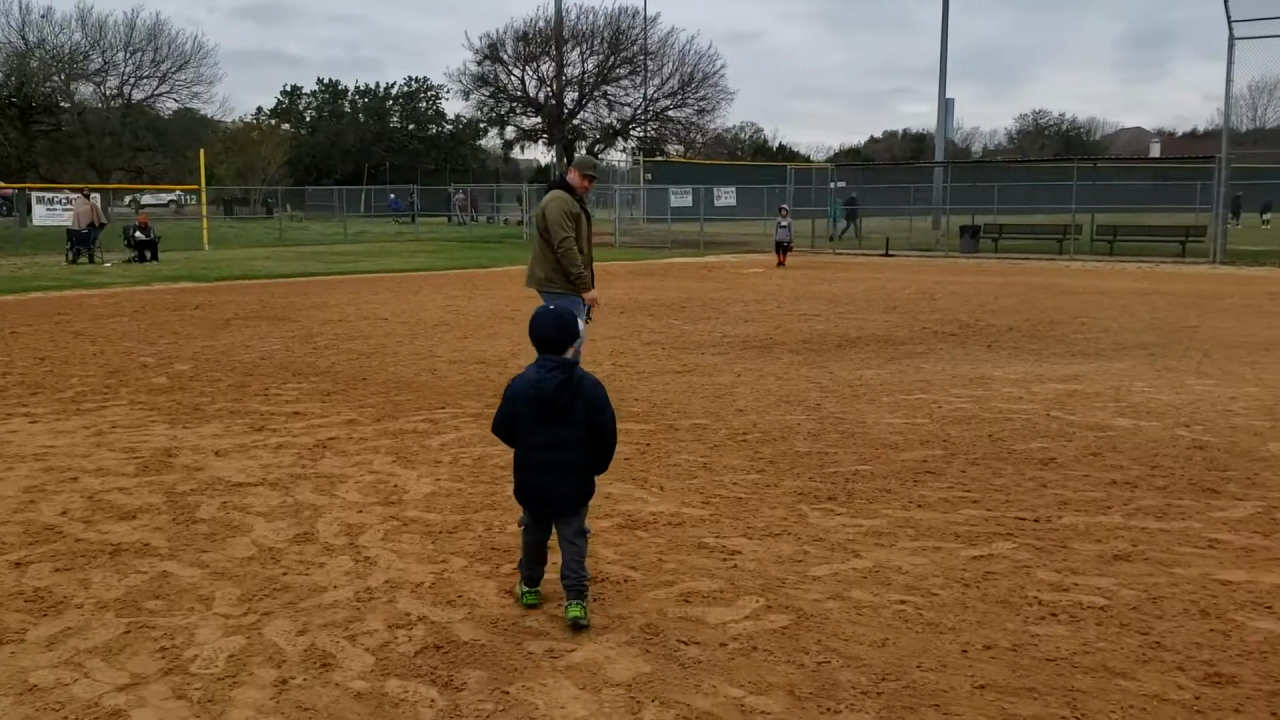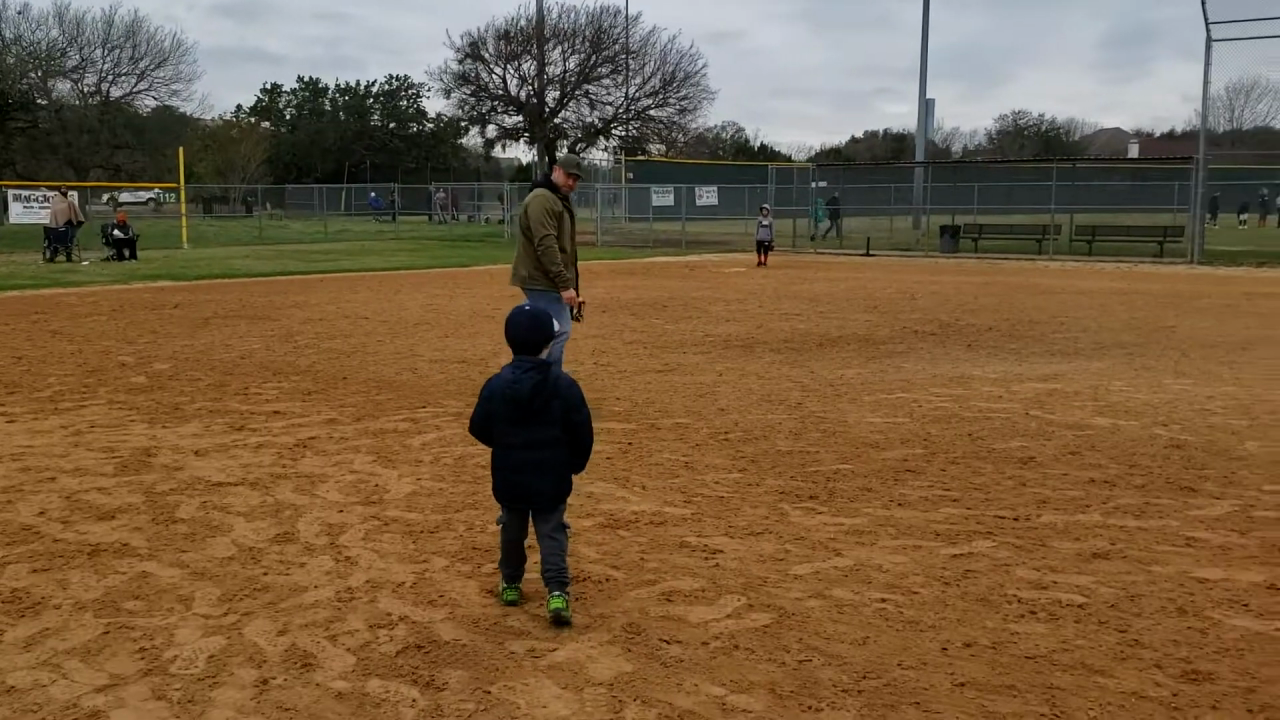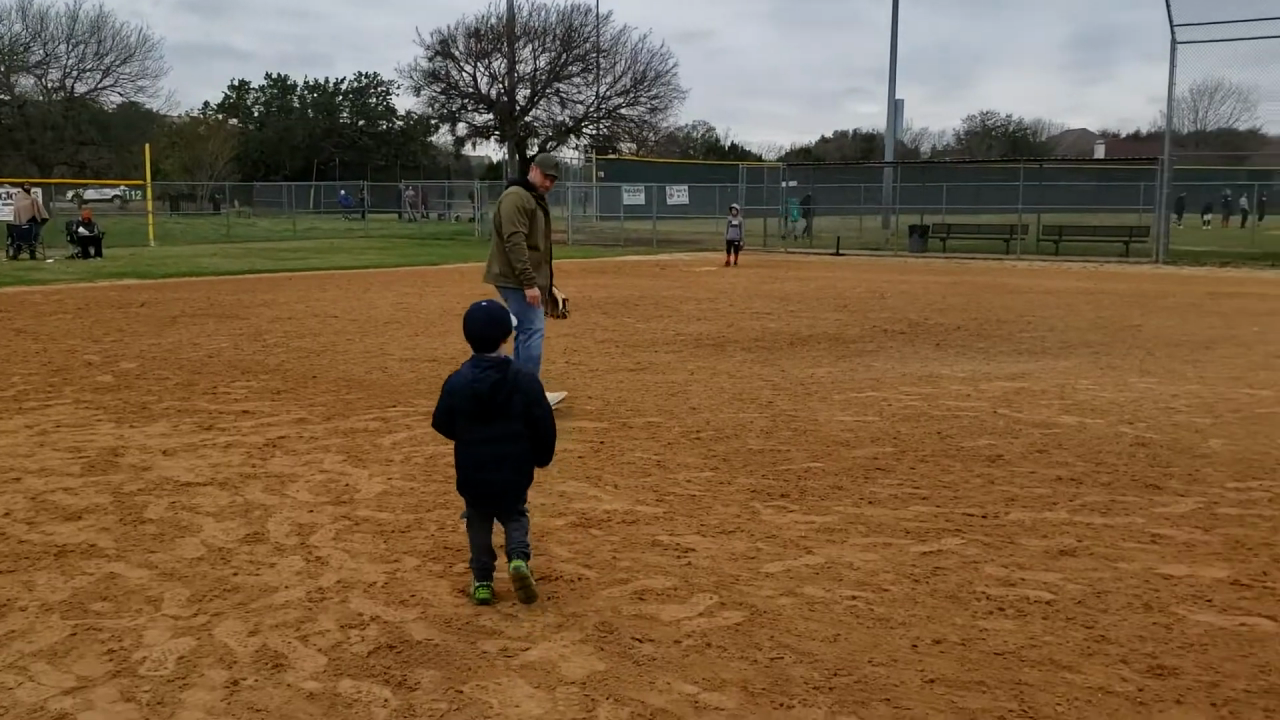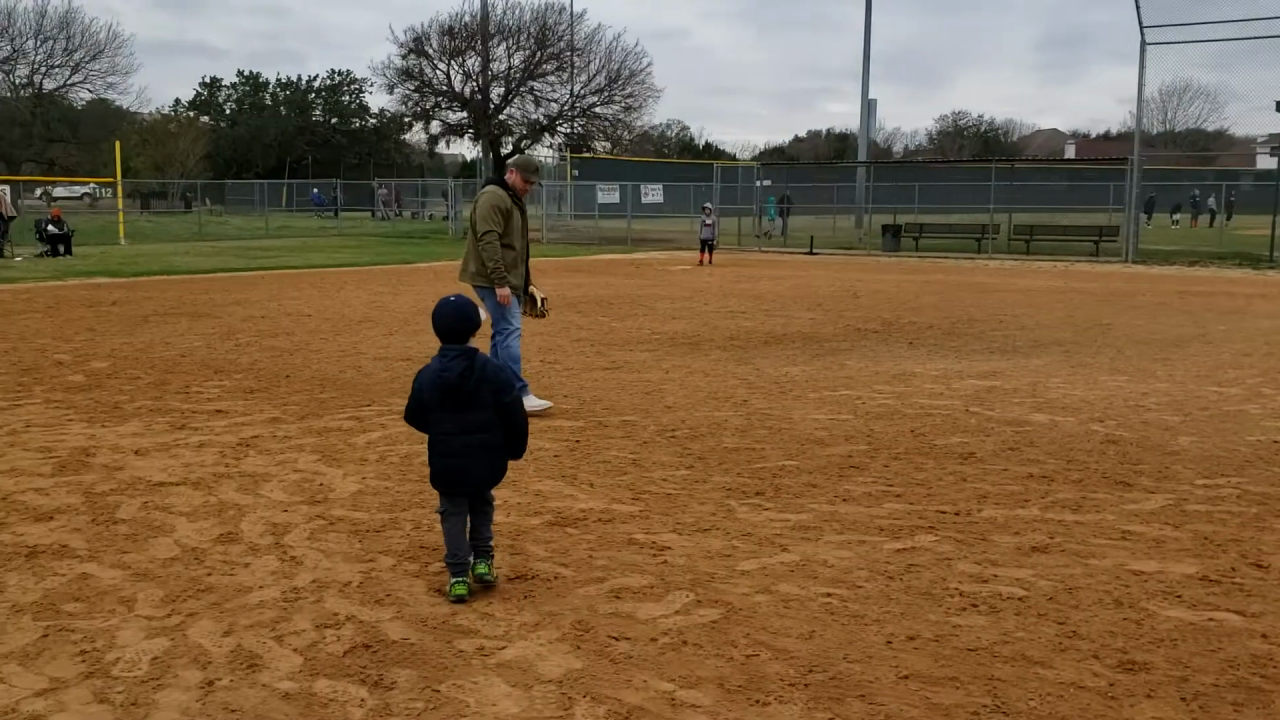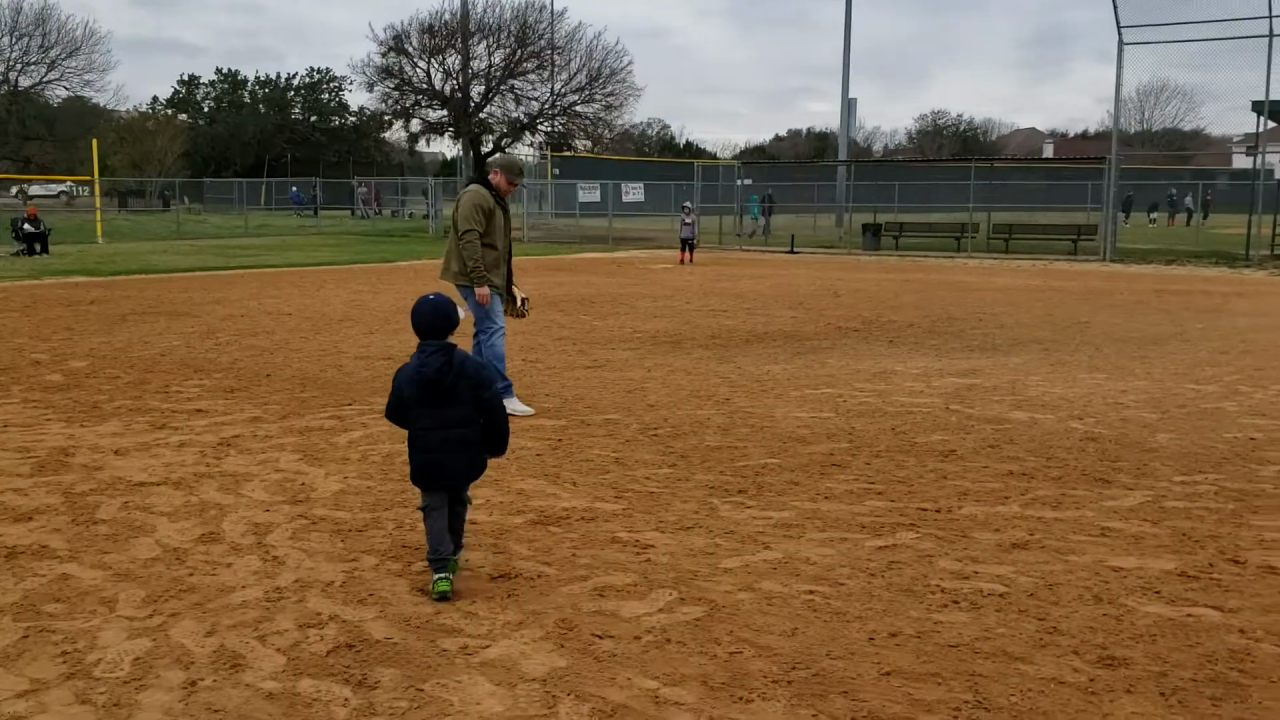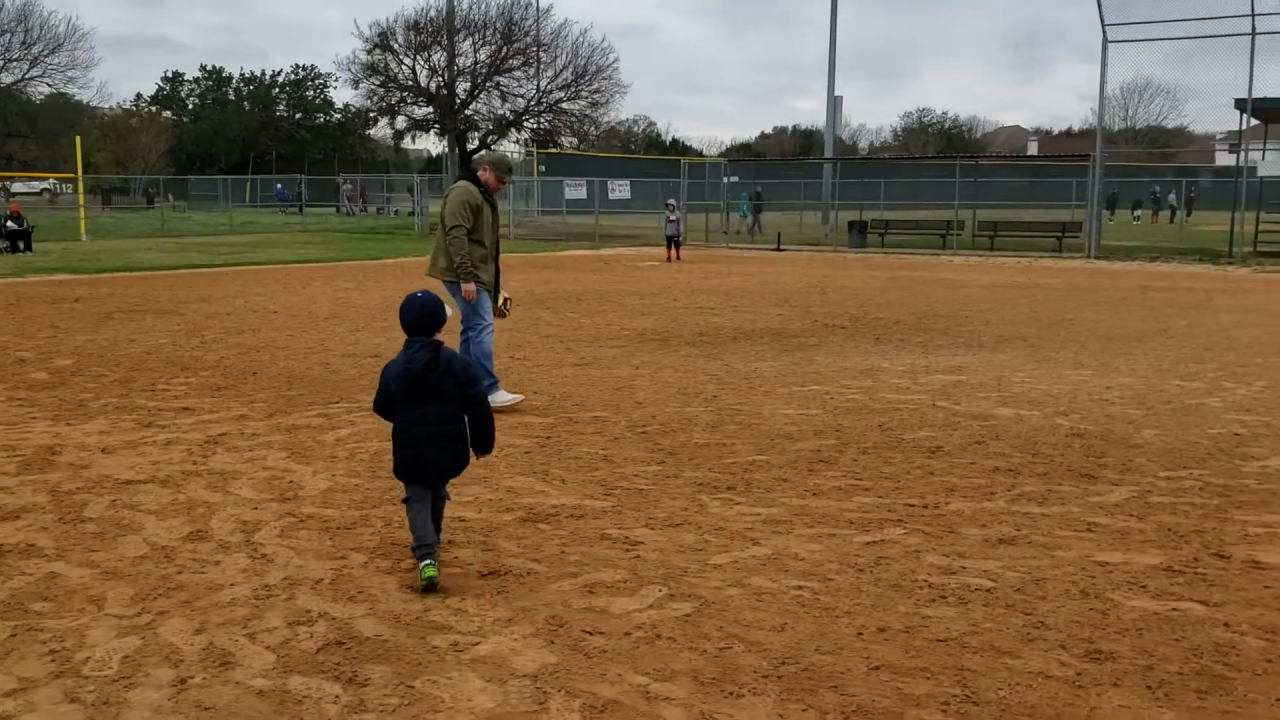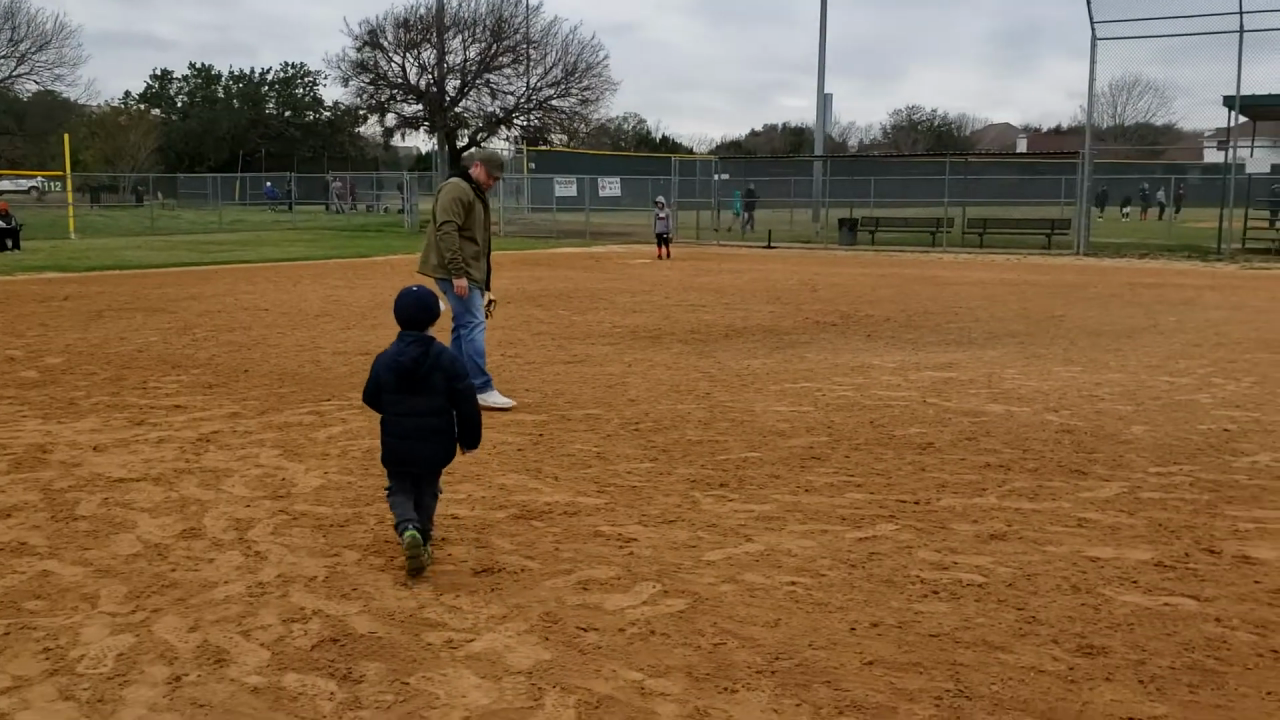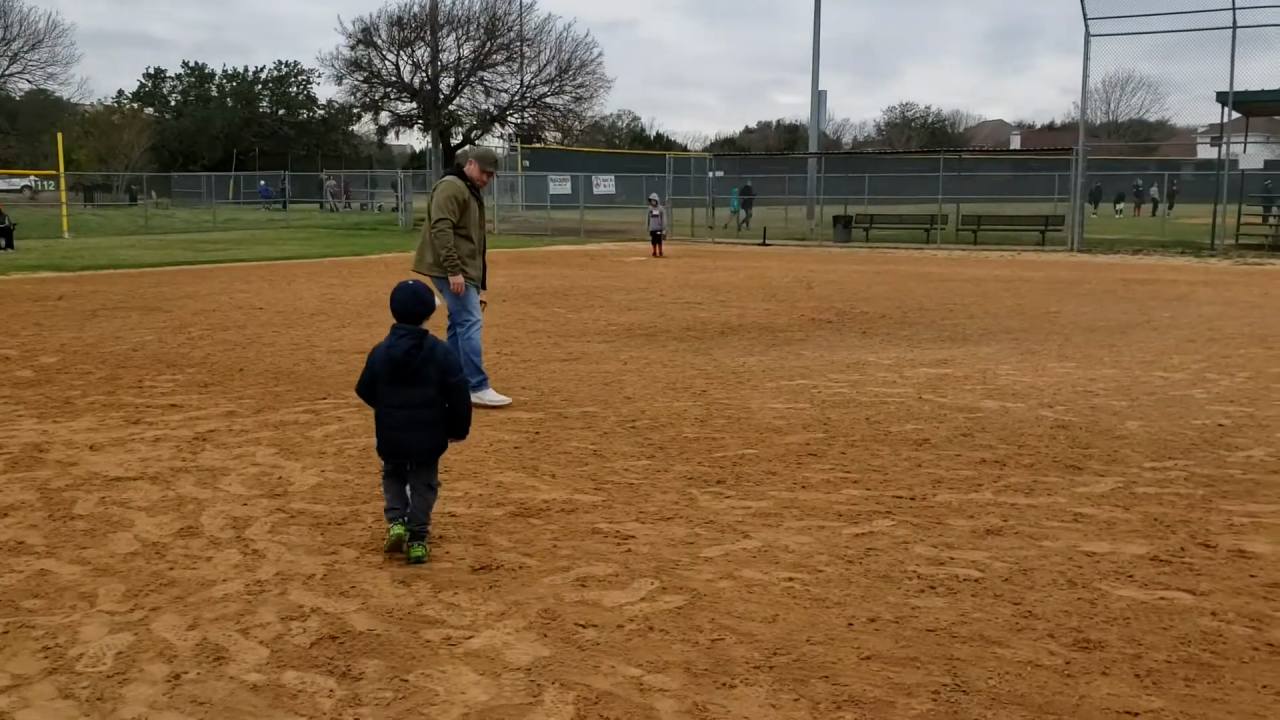
dt=0.1s
person 1, frame 1
left shoulder: (520, 385)
right shoulder: (588, 385)
left elbow: (502, 428)
right elbow: (605, 433)
right wrist: (598, 465)
left hip: (532, 478)
right hip: (574, 479)
left knee: (535, 531)
right knee: (573, 537)
left ankle: (530, 586)
right ankle: (576, 601)
person 1, frame 2
left shoulder: (496, 385)
right shoulder: (564, 385)
left elbow: (479, 428)
right elbow: (581, 432)
right wrist: (575, 464)
left hip: (510, 476)
right hip: (551, 477)
left knee: (513, 527)
right knee: (552, 532)
left ankle: (511, 583)
right ankle: (557, 593)
person 1, frame 3
left shoulder: (457, 381)
right shoulder: (524, 379)
left elbow: (442, 424)
right elbow: (543, 425)
right wrist: (541, 457)
left hip: (473, 470)
right hip: (513, 469)
left knee: (479, 521)
right knee: (515, 516)
left ankle: (483, 581)
right ankle: (519, 563)
person 1, frame 4
left shoulder: (427, 375)
right shoulder: (494, 371)
left elbow: (414, 418)
right elbow: (514, 416)
right wrist: (513, 450)
left hip: (446, 462)
right hip: (486, 459)
left knee: (453, 514)
right knee: (481, 505)
left ankle: (459, 576)
right ankle: (481, 562)
person 1, frame 5
left shoulder: (406, 372)
right shoulder: (472, 367)
left elbow: (394, 414)
right elbow: (493, 412)
right wrist: (496, 445)
left hip: (426, 458)
right hip: (465, 455)
left knee: (436, 510)
right knee: (457, 502)
left ankle: (442, 573)
right ankle: (452, 554)
person 1, frame 6
left shoulder: (394, 368)
right shoulder: (458, 364)
left elbow: (382, 408)
right elbow: (478, 409)
right wrist: (482, 443)
left hip: (410, 452)
right hip: (447, 450)
left knee: (418, 502)
right knee: (436, 496)
left ankle: (427, 559)
right ankle: (430, 549)
person 1, frame 7
left shoulder: (385, 360)
right shoulder: (447, 359)
left elbow: (372, 399)
right elbow: (466, 403)
right wrist: (469, 439)
left hip: (397, 444)
right hip: (435, 444)
left knee: (399, 491)
right knee: (427, 491)
left ankle: (409, 531)
right ankle: (422, 541)
person 1, frame 8
left shoulder: (380, 352)
right shoulder: (440, 352)
left elbow: (365, 391)
right elbow: (458, 396)
right wrist: (458, 430)
left hip: (392, 435)
right hip: (429, 435)
left knee: (394, 477)
right knee: (424, 483)
left ankle: (397, 525)
right ankle: (418, 539)
person 2, frame 1
left shoulder: (575, 202)
right shoulder: (558, 201)
right elbow: (565, 247)
left wrist: (586, 285)
right wrist: (586, 287)
left hip: (569, 283)
right hip: (560, 284)
person 2, frame 2
left shoulder: (561, 201)
right shoulder: (541, 199)
right elbow: (546, 245)
left wrist: (568, 284)
right wrist: (565, 285)
left hip: (552, 282)
right hip: (542, 281)
left knee: (557, 333)
right knee: (557, 333)
person 2, frame 3
left shoulder: (538, 201)
right shoulder: (515, 197)
right elbow: (515, 243)
left wrist: (546, 282)
right wrist: (530, 283)
left hip: (531, 280)
right hip: (517, 281)
left knee: (529, 332)
right knee: (533, 331)
person 2, frame 4
left shoulder: (514, 200)
right shoulder: (492, 197)
right elbow: (488, 242)
left wrist: (525, 282)
right wrist: (501, 282)
left hip: (510, 280)
right hip: (494, 279)
left knee: (504, 332)
right knee: (509, 330)
right ankle: (518, 395)
person 2, frame 5
left shoulder: (497, 200)
right shoulder: (475, 196)
right elbow: (469, 241)
left wrist: (508, 284)
right wrist: (480, 282)
left hip: (492, 279)
right hip: (477, 279)
left knee: (486, 331)
right knee: (493, 330)
right ankle: (504, 396)
person 2, frame 6
left shoulder: (485, 197)
right shoulder: (463, 193)
right elbow: (456, 237)
left wrist: (494, 283)
right wrist: (466, 278)
left hip: (479, 275)
right hip: (465, 275)
left knee: (474, 328)
right knee: (481, 326)
right ankle: (489, 391)
person 2, frame 7
left shoulder: (477, 194)
right shoulder: (456, 189)
right elbow: (447, 232)
left wrist: (484, 285)
right wrist: (458, 273)
left hip: (470, 273)
right hip: (456, 273)
left knee: (464, 325)
right knee: (473, 324)
right ankle: (482, 389)
person 2, frame 8
left shoulder: (472, 192)
right shoulder: (451, 187)
right elbow: (442, 230)
left wrist: (479, 283)
right wrist: (454, 270)
left hip: (465, 271)
right hip: (452, 271)
left knee: (460, 324)
right knee: (470, 322)
right ankle: (478, 387)
